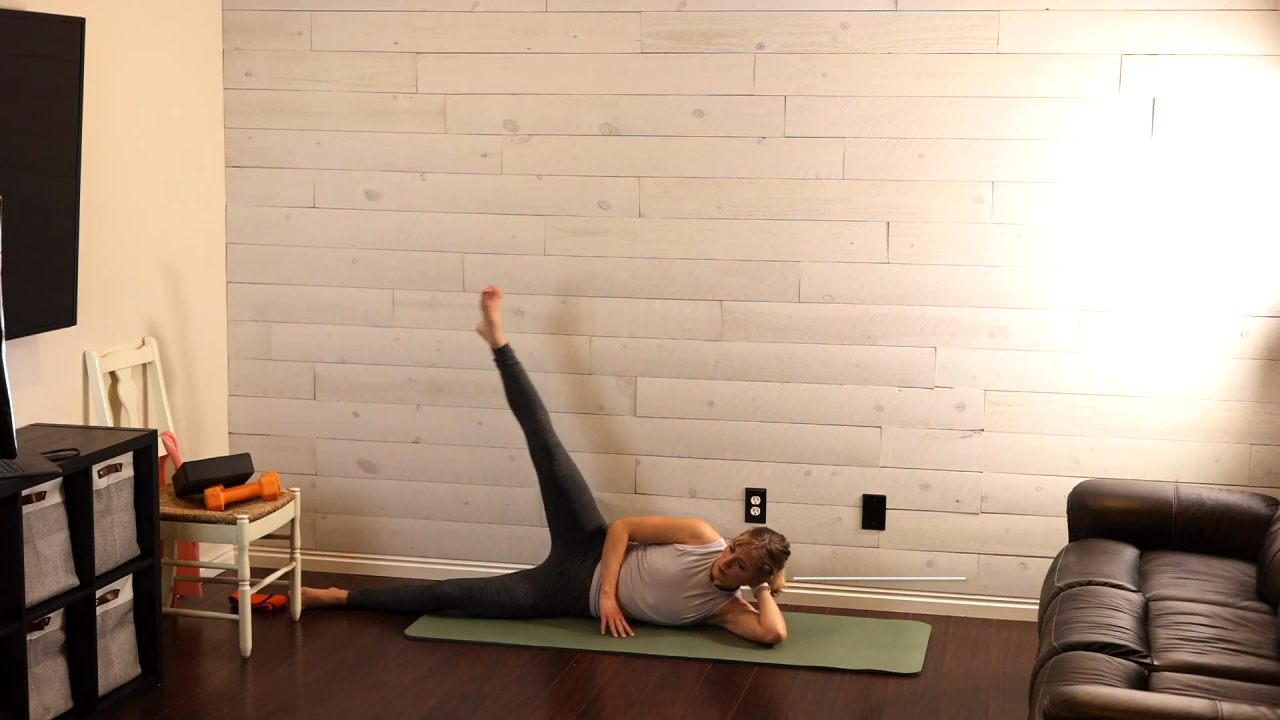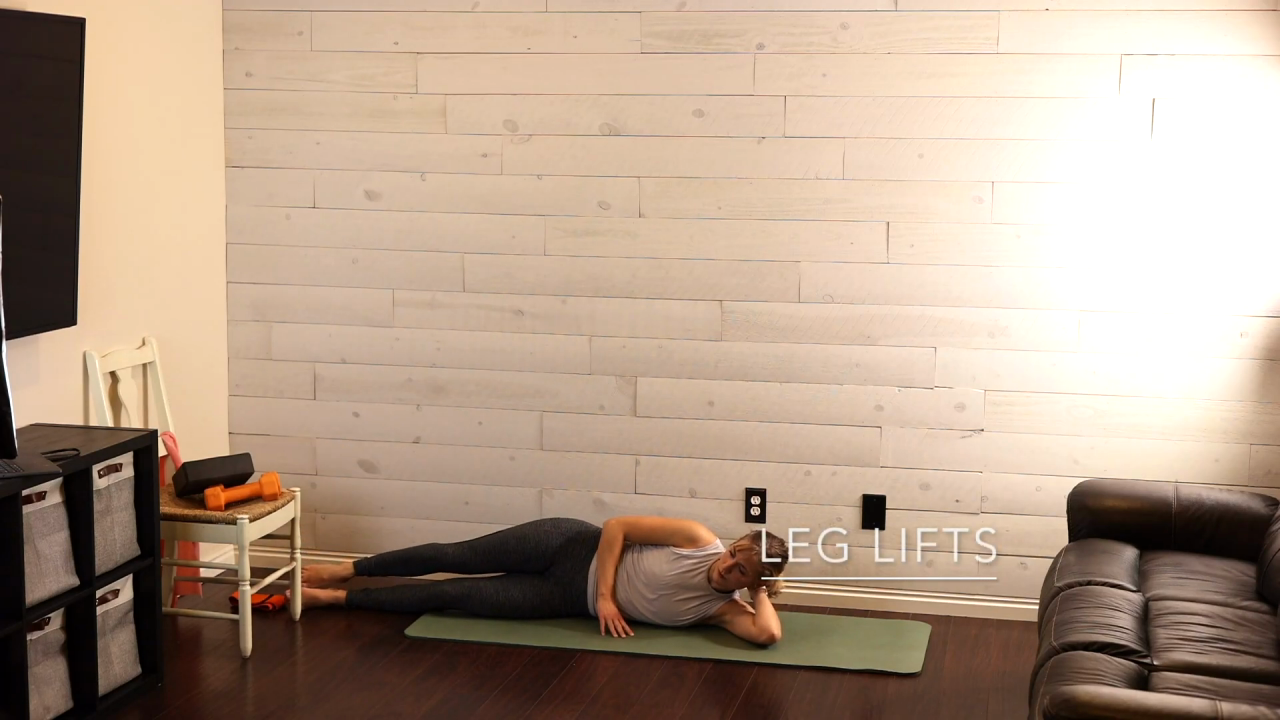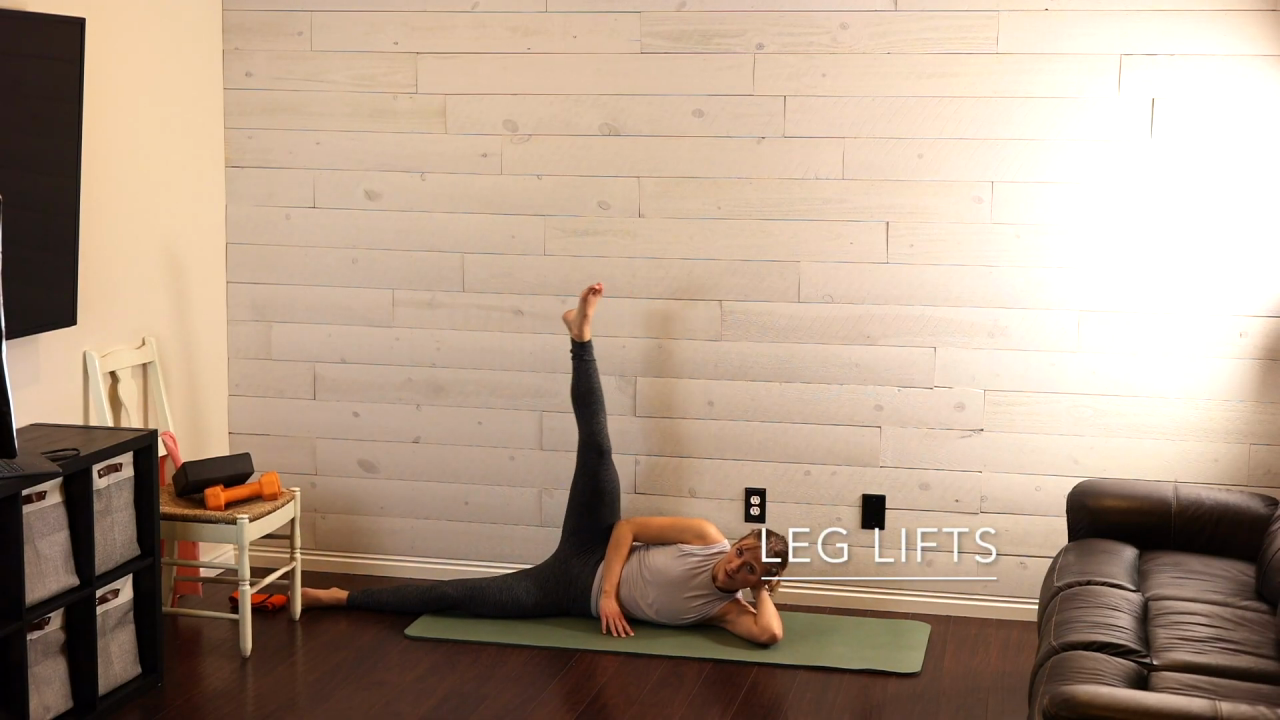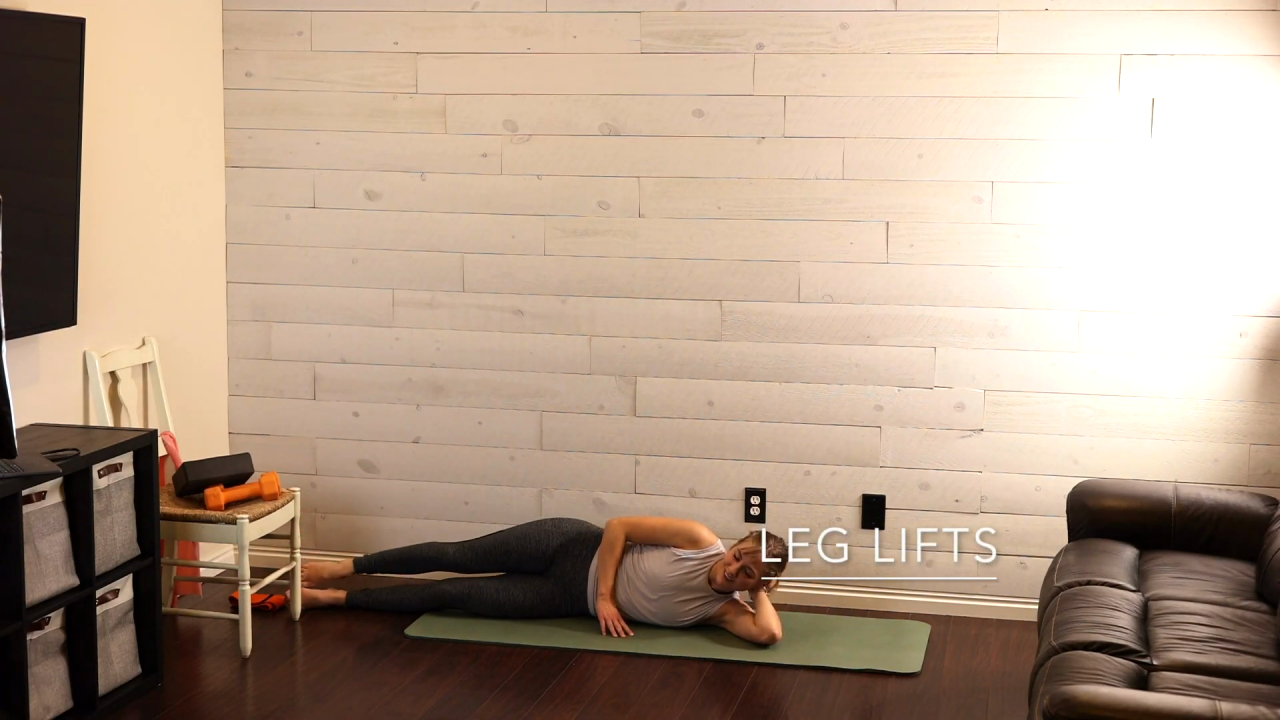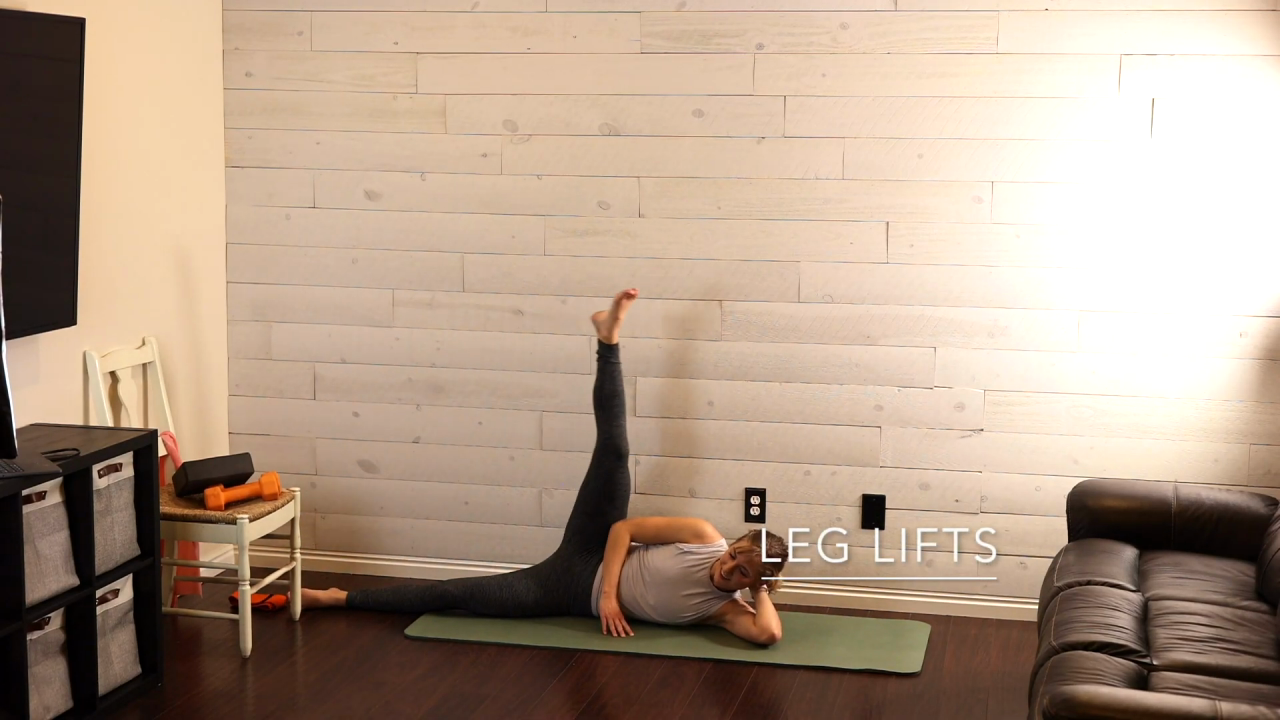
dt=1s
person 1, frame 1
left shoulder: (724, 607)
right shoulder: (703, 536)
left elbow: (772, 634)
right elbow: (621, 525)
left wrist: (764, 589)
right wrist: (609, 591)
left hip: (573, 597)
right hip: (589, 551)
left knee: (452, 597)
right knee: (543, 443)
left ankle: (340, 597)
right ankle: (498, 341)
person 1, frame 2
left shoulder: (722, 608)
right shoulder: (699, 540)
left elbow: (768, 634)
right elbow: (616, 525)
left wrist: (761, 589)
right wrist: (607, 592)
left hip: (574, 599)
right hip: (575, 549)
left knee: (452, 594)
right knee: (454, 558)
left ankle: (336, 597)
right ankle: (346, 568)
person 1, frame 3
left shoulder: (726, 609)
right shoulder: (707, 538)
right elbow: (629, 527)
left wrist: (762, 590)
right wrist: (609, 591)
left hip: (576, 598)
right hip: (592, 556)
left knee: (455, 596)
right knee: (596, 449)
left ankle: (339, 598)
right ankle: (582, 334)
person 1, frame 4
left shoulder: (723, 609)
right shoulder: (699, 540)
left elbow: (769, 633)
right elbow: (618, 526)
left wrist: (760, 589)
right wrist: (606, 593)
left hip: (572, 599)
right hip: (575, 550)
left knee: (451, 595)
right knee: (456, 556)
left ankle: (336, 598)
right ankle: (345, 568)
person 1, frame 5
left shoulder: (724, 608)
right shoulder: (704, 535)
left elbow: (768, 633)
right elbow: (624, 528)
left wrist: (762, 589)
right wrist: (610, 591)
left hip: (579, 598)
right hip: (590, 555)
left knee: (456, 595)
right knee: (613, 445)
left ankle: (340, 599)
right ankle: (608, 334)
